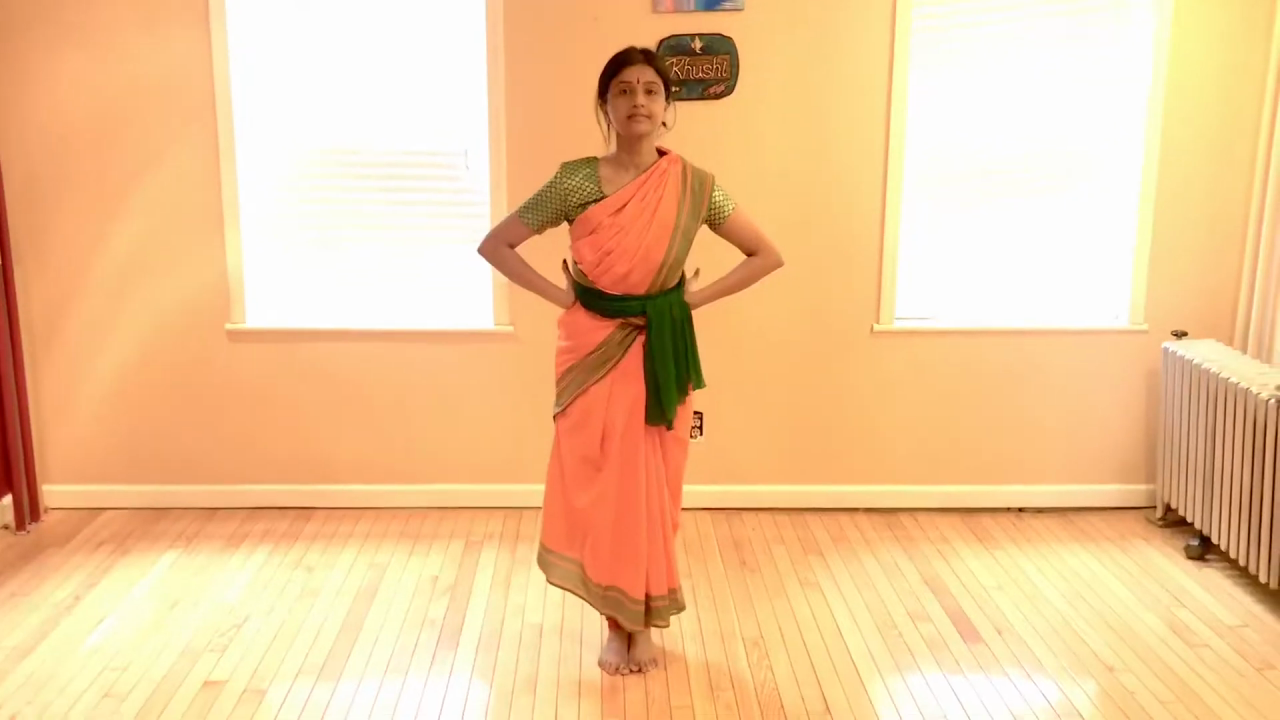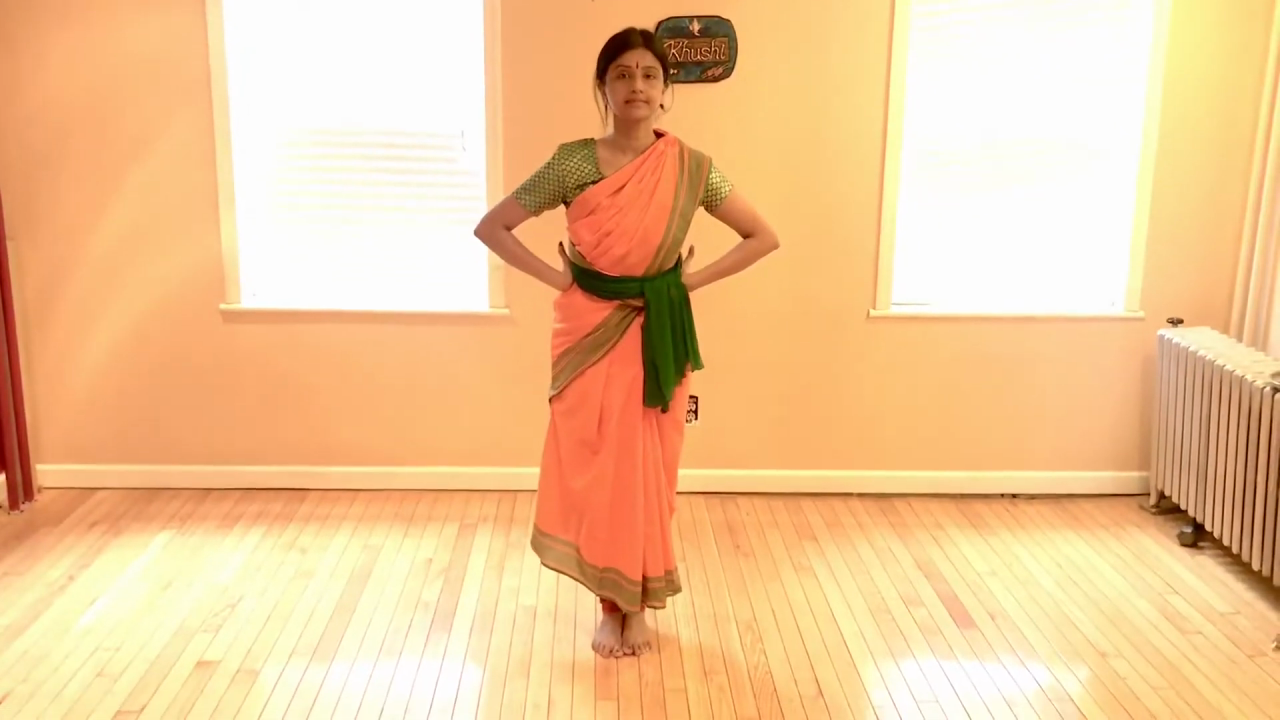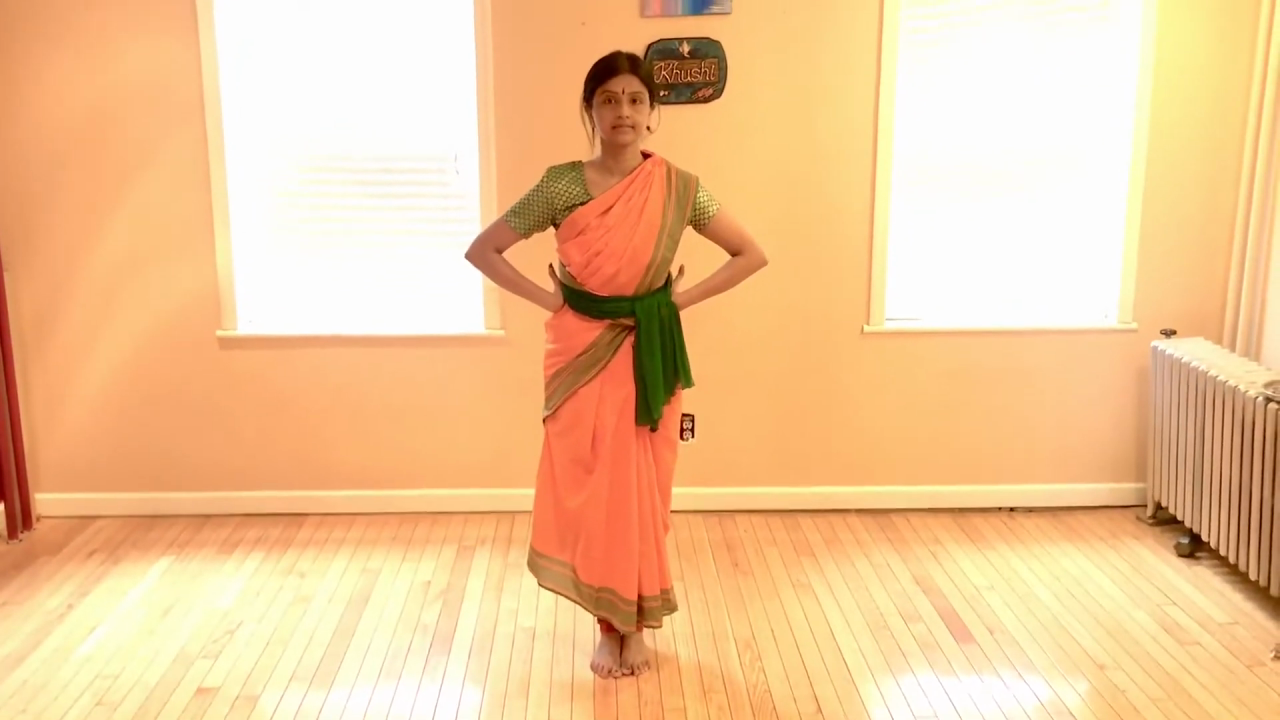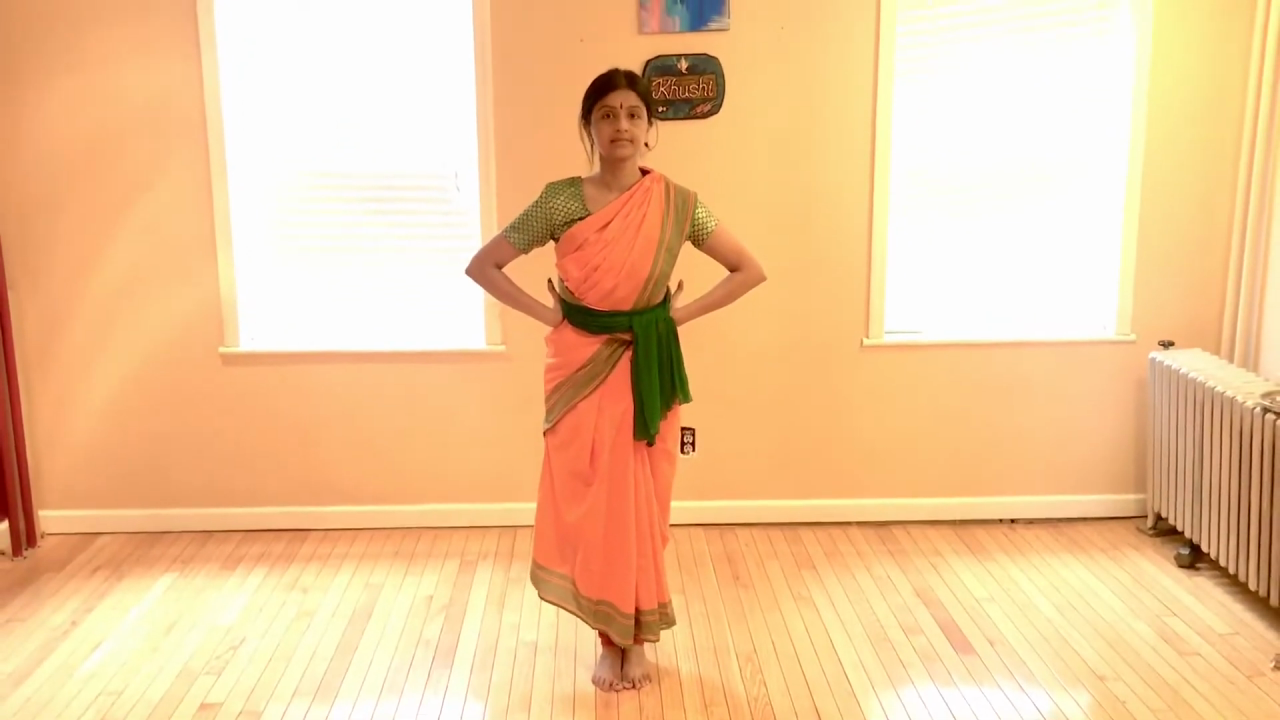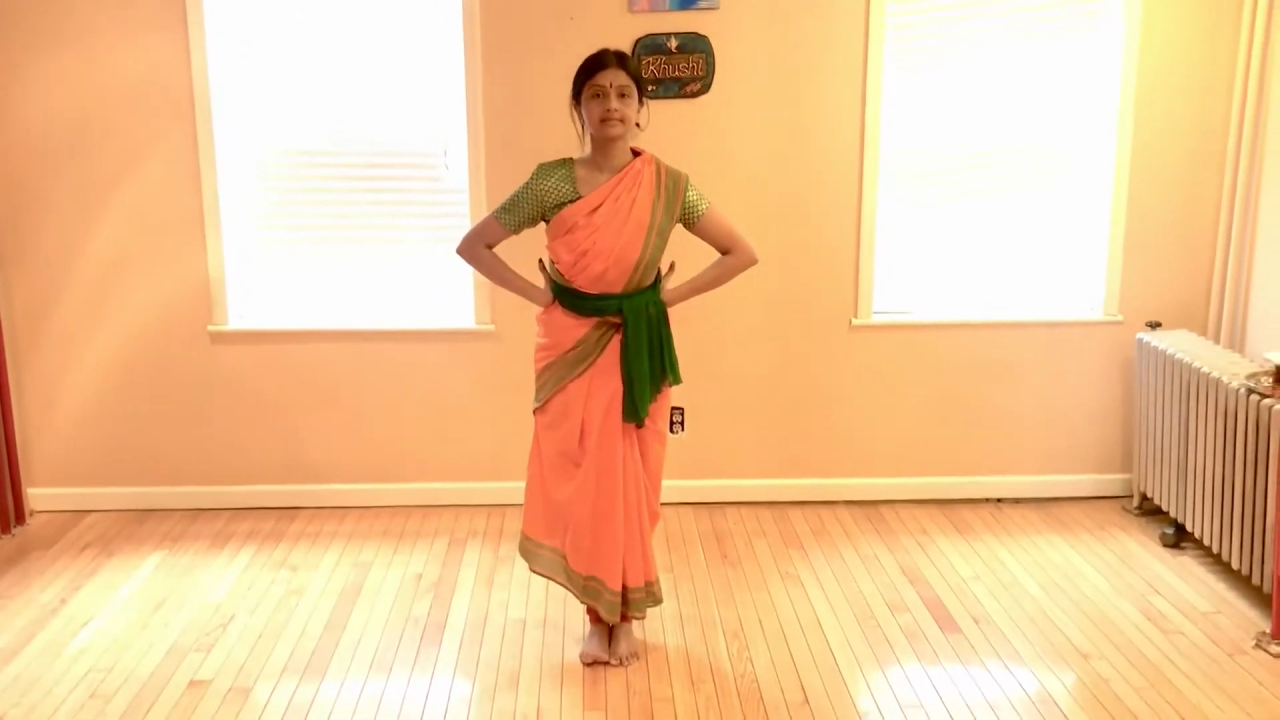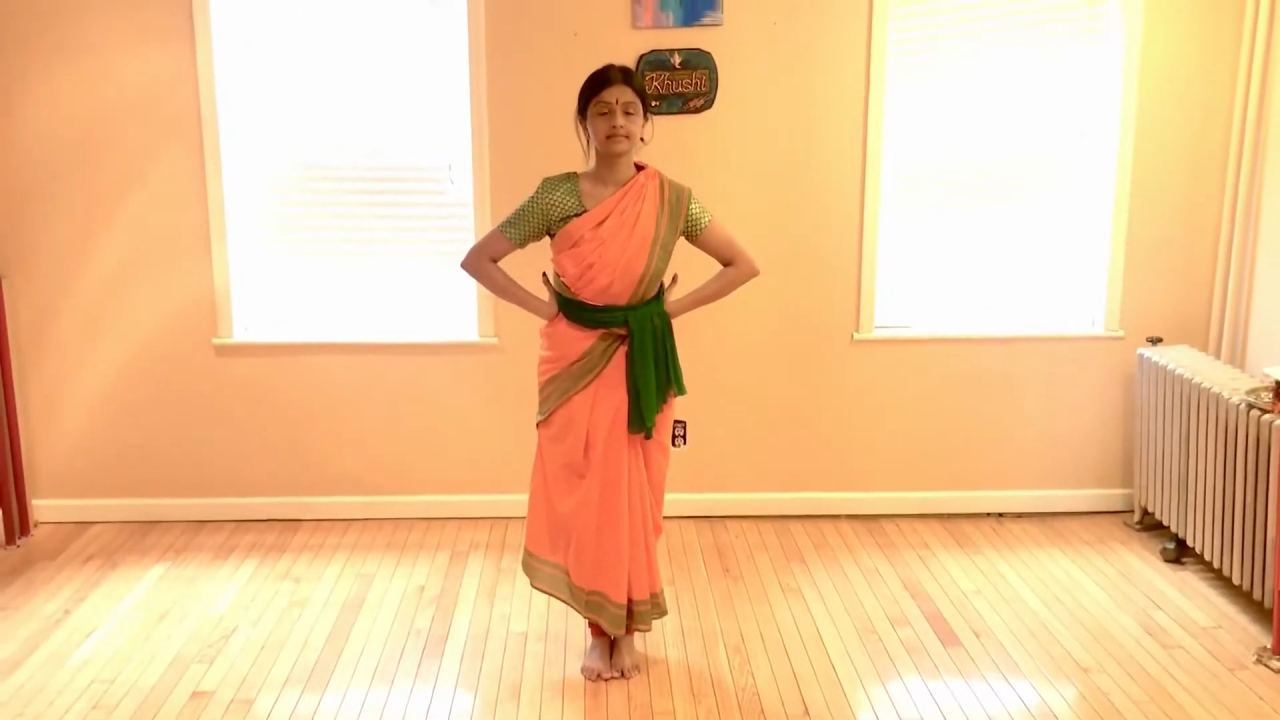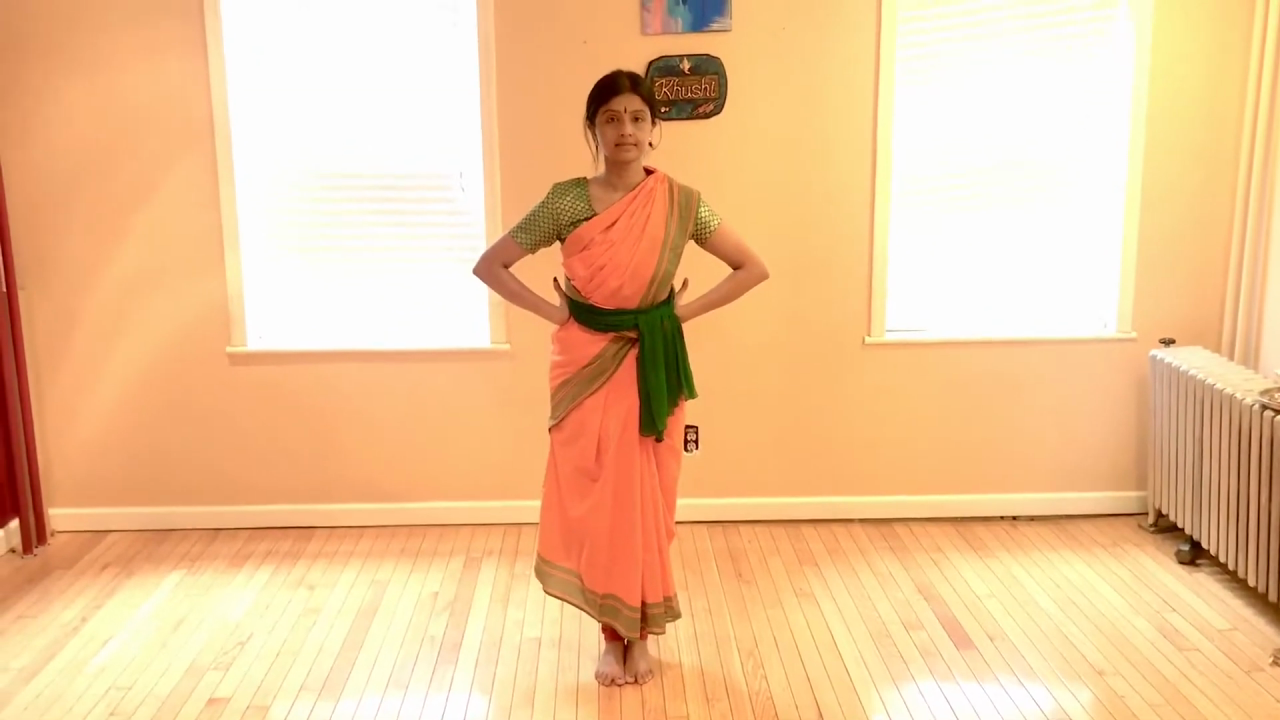
dt=0.7s
person 1, frame 1
left shoulder: (694, 186)
right shoulder: (575, 181)
left elbow: (767, 255)
right elbow: (494, 244)
left wrist: (697, 297)
right wrist: (561, 295)
left hip: (660, 352)
right hip: (592, 349)
left knee: (652, 485)
right knee: (597, 484)
left ankle: (645, 621)
right ankle: (615, 622)
person 1, frame 2
left shoulder: (691, 168)
right shoulder: (573, 163)
left elbow: (763, 237)
right elbow: (491, 227)
left wrist: (693, 279)
right wrist: (557, 277)
left hip: (657, 334)
right hip: (589, 332)
left knee: (648, 468)
right knee: (594, 468)
left ankle: (639, 603)
right ankle: (609, 605)
person 1, frame 3
left shoulder: (679, 188)
right shoulder: (561, 185)
left elbow: (751, 254)
right elbow: (481, 250)
left wrist: (683, 297)
right wrist: (548, 298)
left hip: (648, 355)
right hip: (582, 352)
left knee: (643, 489)
right knee: (588, 488)
left ankle: (637, 623)
right ankle: (607, 625)
person 1, frame 4
left shoulder: (677, 203)
right shoulder: (560, 200)
left elbow: (749, 269)
right elbow: (482, 265)
left wrist: (681, 312)
right wrist: (548, 313)
left hip: (647, 370)
right hip: (581, 367)
left knee: (641, 503)
right knee: (590, 502)
left ankle: (638, 637)
right ankle: (608, 639)
person 1, frame 5
left shoulder: (668, 186)
right shoulder: (550, 183)
left elbow: (741, 253)
right elbow: (472, 245)
left wrist: (671, 295)
right wrist: (538, 294)
left hip: (636, 350)
right hip: (570, 349)
left knee: (631, 483)
right knee: (578, 483)
left ankle: (626, 614)
right ankle: (596, 615)
person 1, frame 6
left shoulder: (671, 199)
right shoulder: (556, 196)
left elbow: (743, 265)
right elbow: (477, 259)
left wrist: (675, 307)
right wrist: (542, 307)
left hip: (641, 364)
right hip: (575, 362)
left knee: (634, 496)
right knee: (583, 496)
left ankle: (628, 627)
right ankle: (597, 630)
person 1, frame 7
left shoulder: (680, 203)
right shoulder: (566, 201)
left elbow: (752, 268)
right elbow: (489, 265)
left wrist: (686, 310)
right wrist: (554, 312)
left hip: (651, 367)
right hip: (587, 366)
left knee: (647, 500)
right knee: (594, 501)
left ankle: (641, 632)
right ankle: (611, 634)
